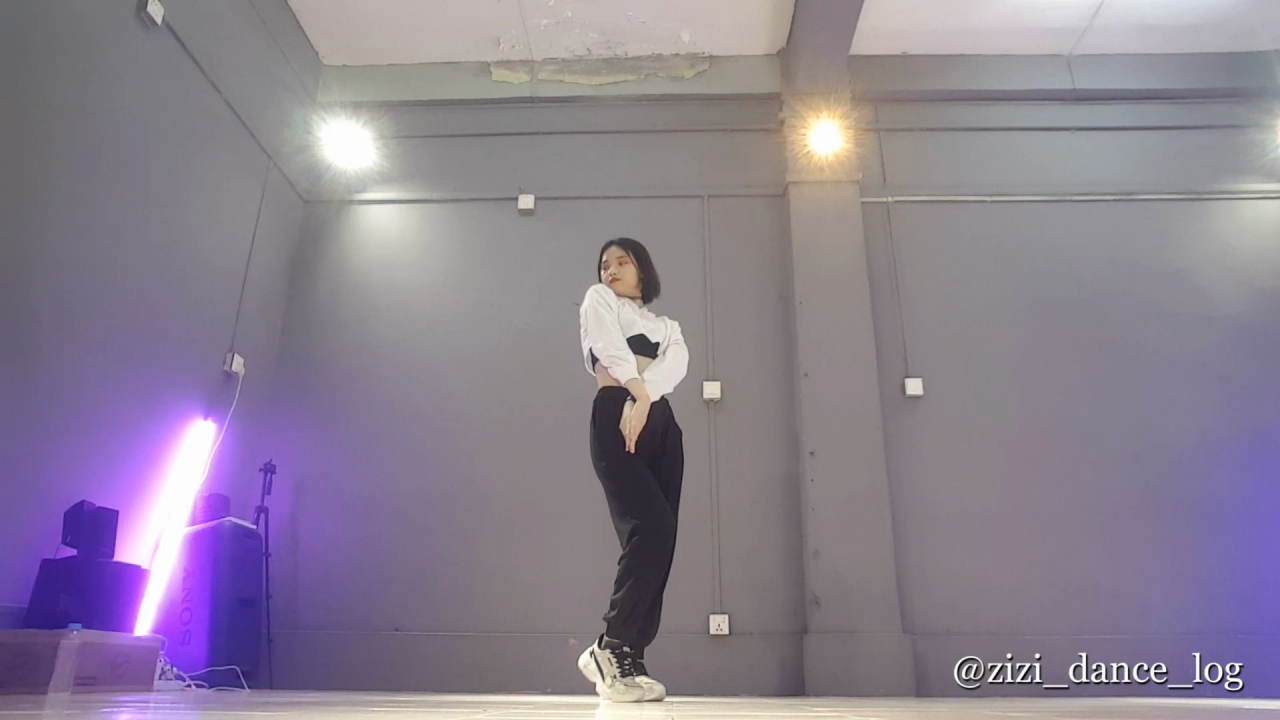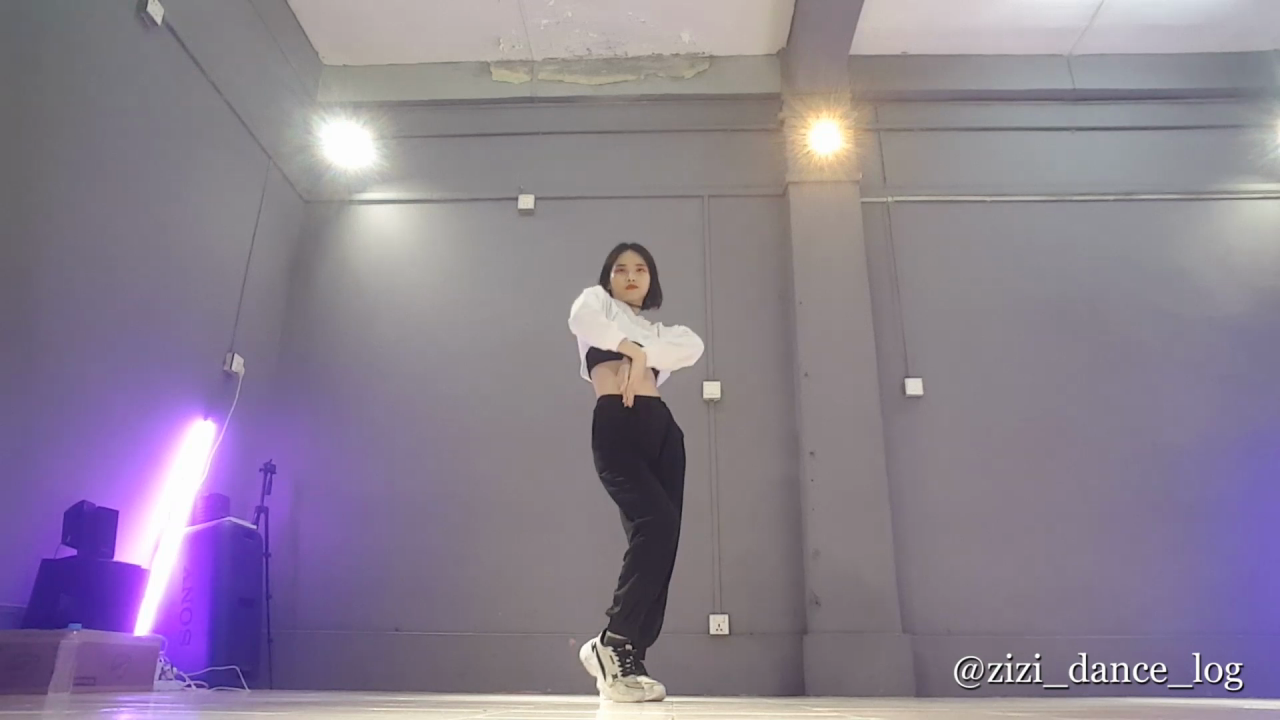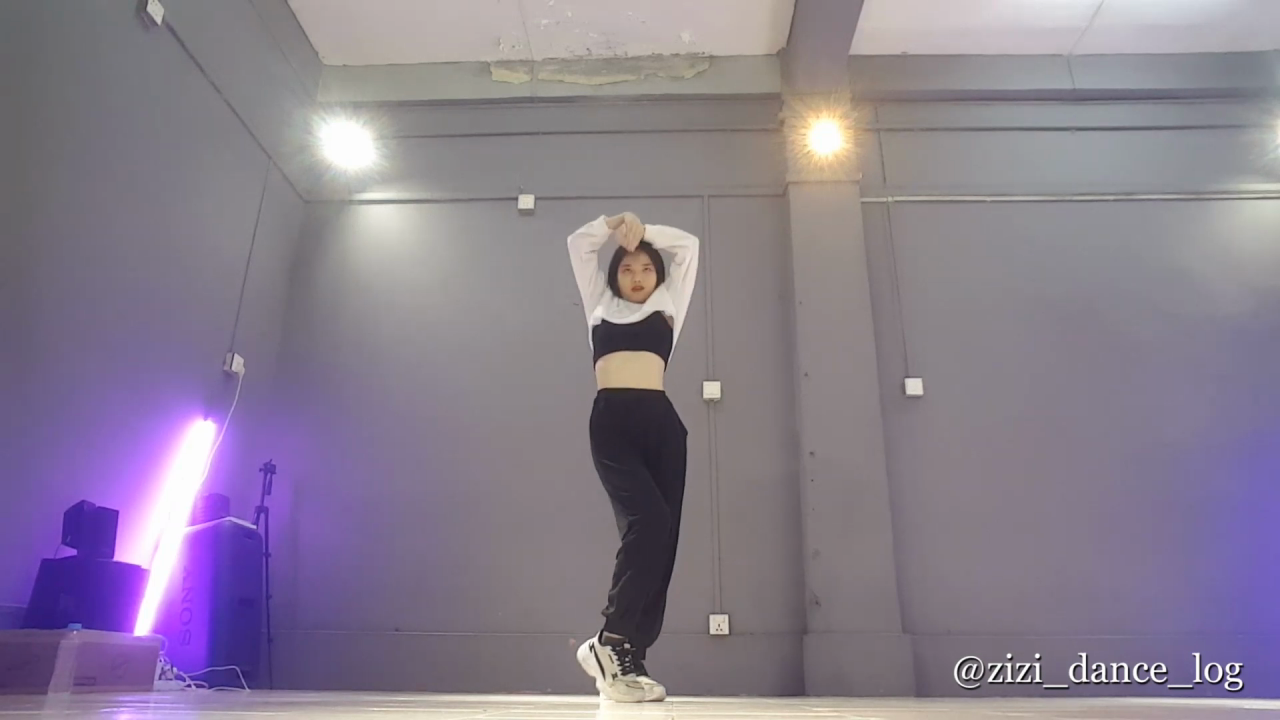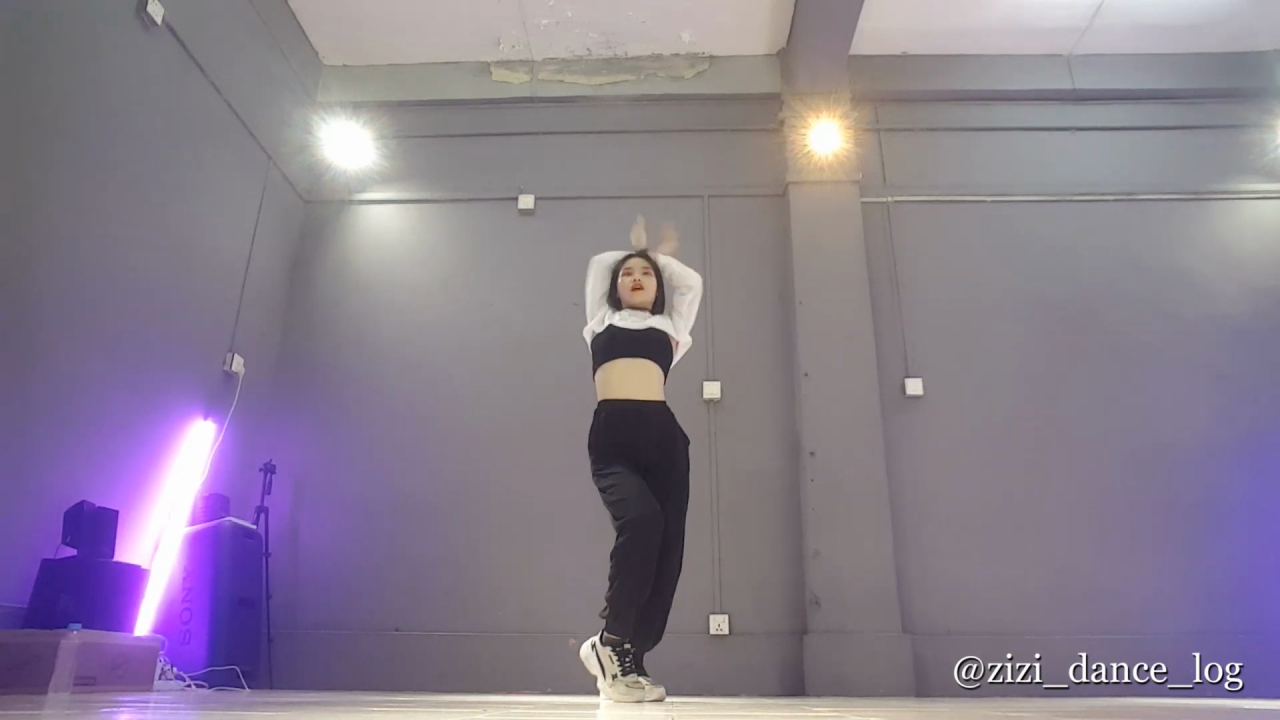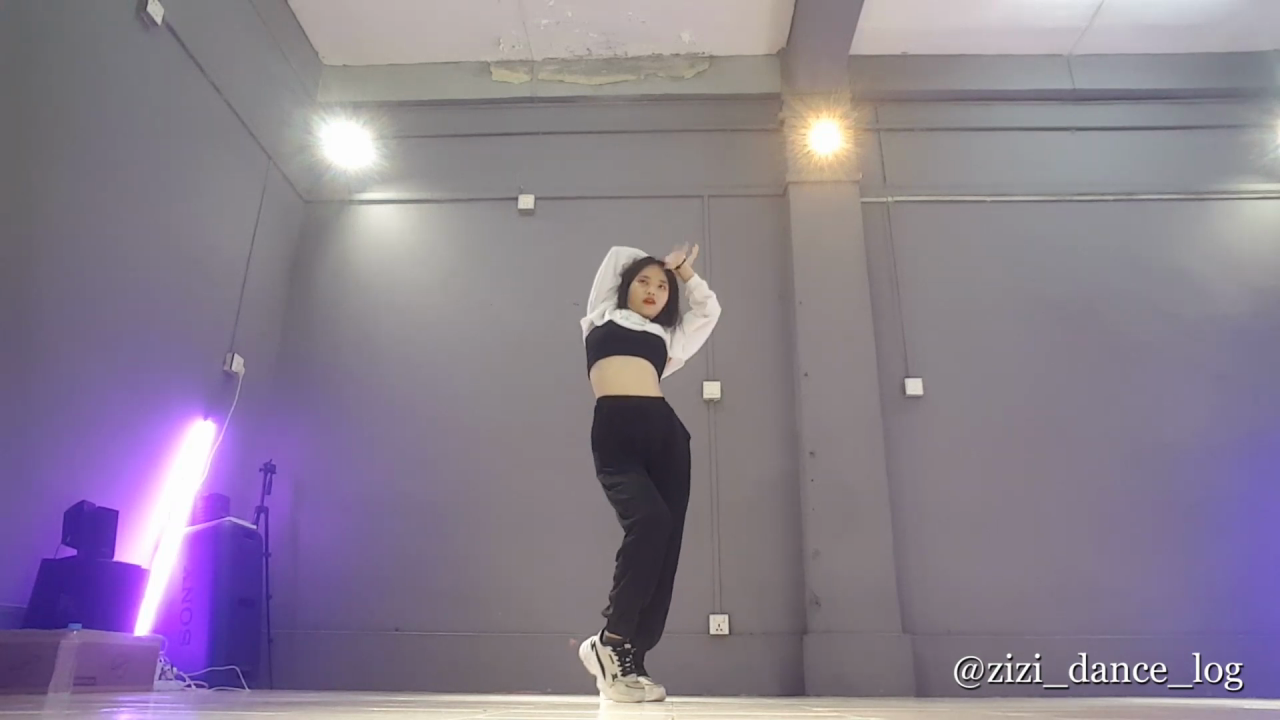
dt=1s
person 1, frame 1
left shoulder: (665, 325)
right shoulder: (599, 299)
left elbow: (675, 363)
right elbow: (610, 345)
left wrist: (643, 399)
right wrist: (637, 389)
left hip: (660, 422)
right hip: (616, 415)
left knee: (660, 536)
right knee: (651, 527)
left ankle: (629, 659)
right ankle: (610, 646)
person 1, frame 2
left shoulder: (659, 330)
right shoulder: (599, 304)
left elbow: (692, 346)
right elbow: (581, 319)
left wrist: (644, 352)
right wrist: (628, 344)
left hip: (660, 427)
right hip: (615, 426)
left knee: (663, 537)
right knee: (656, 525)
left ankle: (629, 659)
right ankle: (612, 642)
person 1, frame 3
left shoulder: (668, 305)
right shoulder: (600, 305)
left elbow: (689, 246)
right elbow: (578, 244)
left wrist: (644, 230)
right wrist: (616, 225)
left hip: (661, 422)
right hip: (612, 422)
left knee: (663, 534)
right knee: (648, 522)
left ankle: (628, 658)
right ankle: (610, 643)
person 1, frame 4
left shoulder: (669, 326)
right shoulder: (602, 318)
left elbow: (691, 282)
right elbow: (600, 262)
left wrist: (655, 253)
right wrist: (632, 256)
left hip: (663, 435)
right hip: (611, 437)
left knee: (668, 544)
right knee: (641, 521)
left ankle: (628, 659)
right ankle: (611, 642)
person 1, frame 5
left shoulder: (668, 337)
right shoulder: (603, 314)
left elbow: (709, 310)
right elbow: (616, 255)
left wrist: (681, 270)
right wrist: (656, 262)
left hip: (665, 434)
right hip: (615, 438)
left knee: (665, 542)
right knee: (649, 522)
left ankle: (630, 660)
right ankle: (611, 643)
